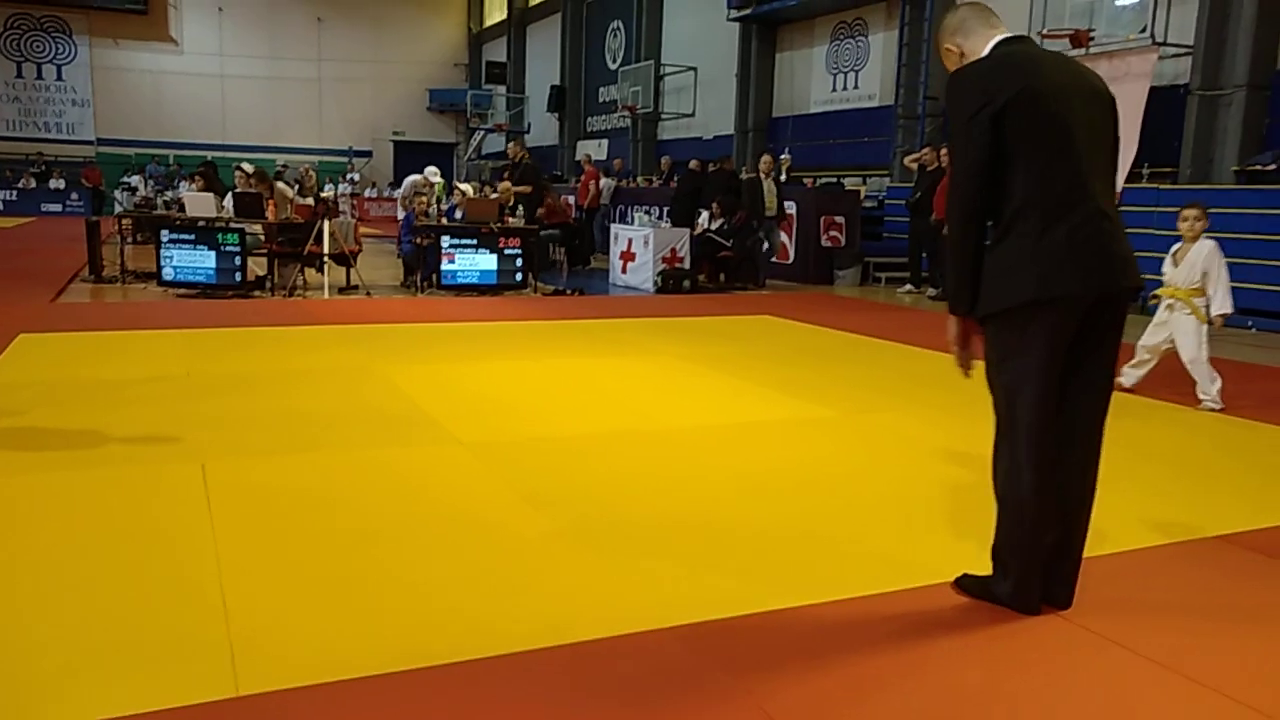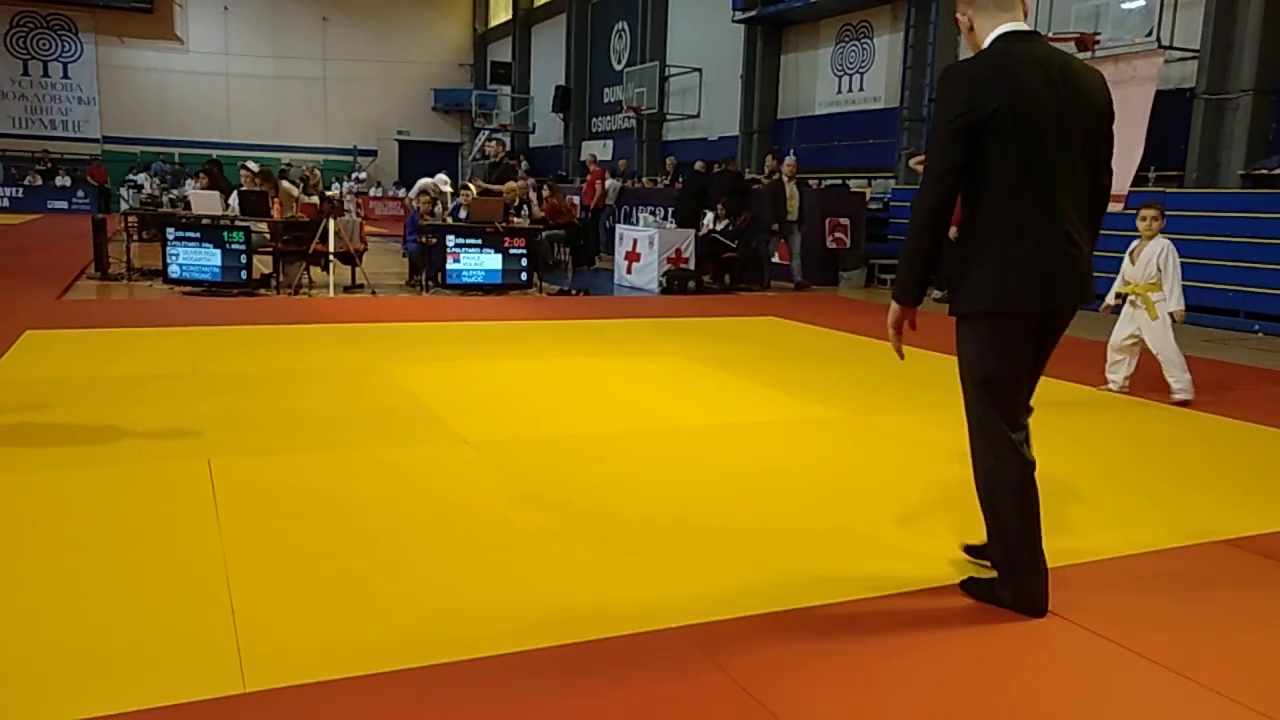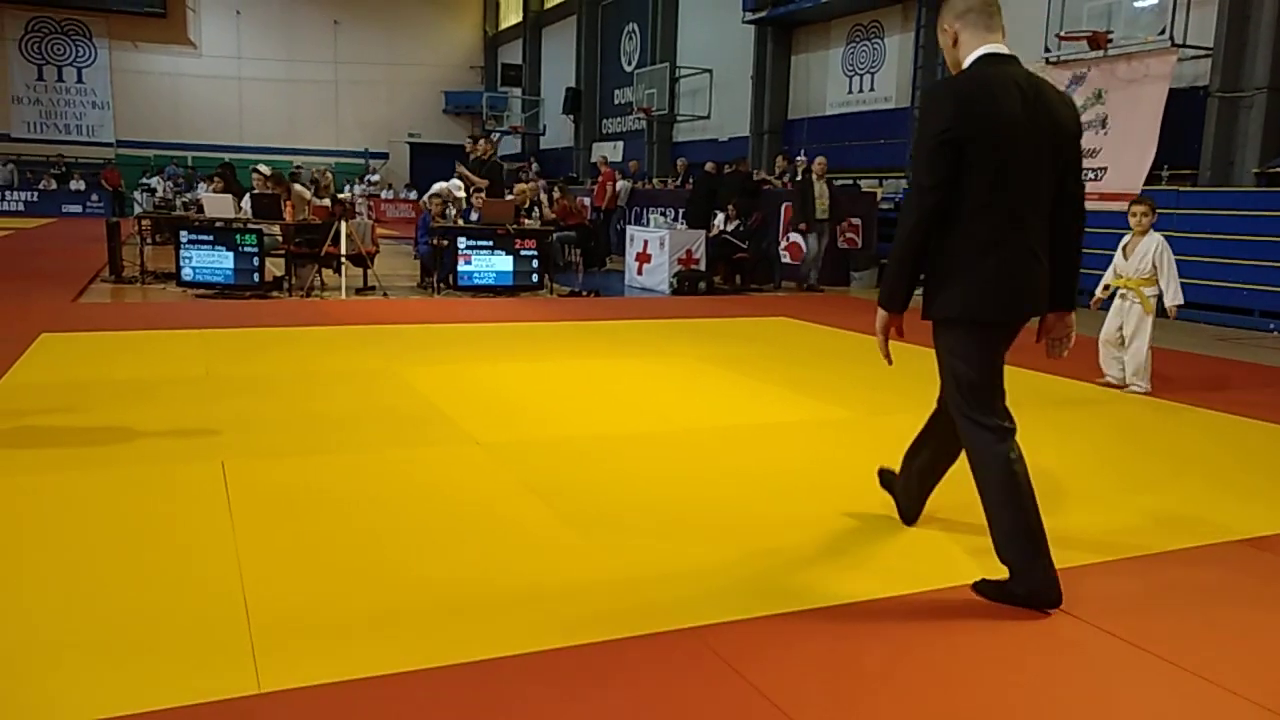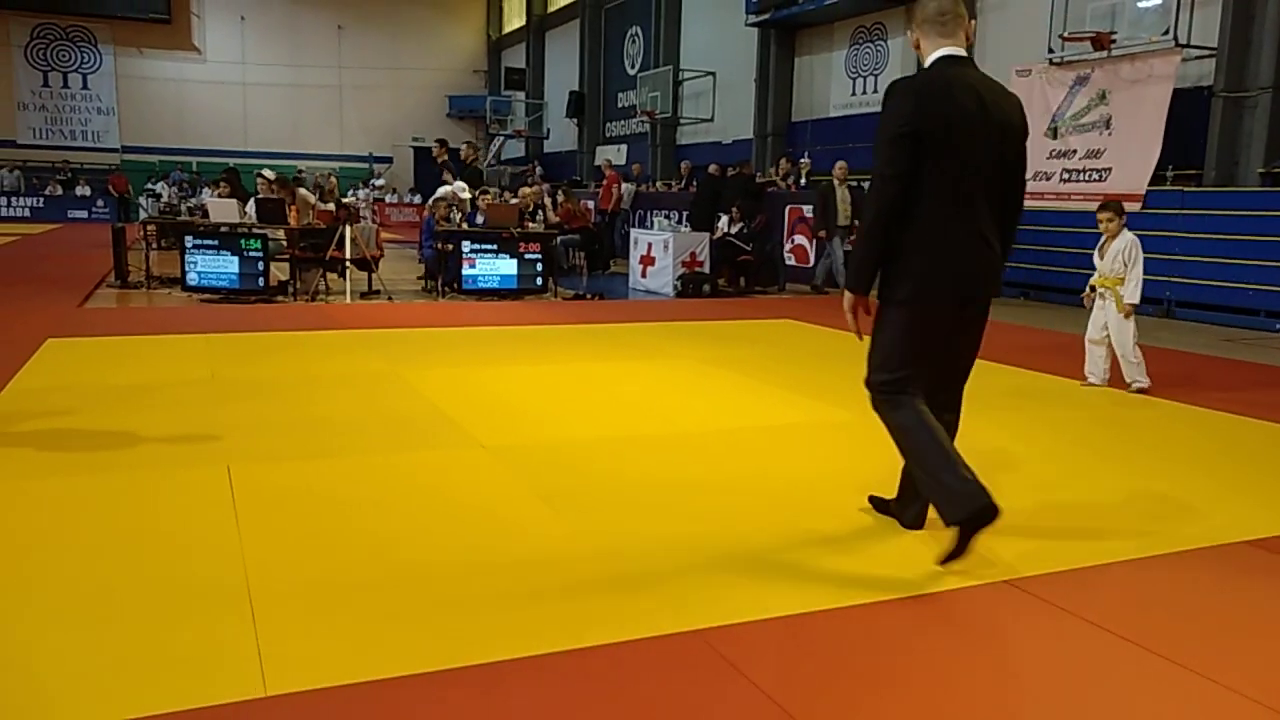
dt=0.3s
person 1, frame 1
left shoulder: (974, 81)
right shoulder: (1083, 77)
left elbow: (968, 201)
right elbow: (1098, 181)
left wrist: (961, 304)
left hip: (1032, 277)
right hip: (1107, 269)
left knee: (1023, 432)
right knee: (1078, 433)
left ankle: (1018, 580)
right ankle: (1056, 579)
person 1, frame 2
left shoulder: (969, 79)
right shoulder: (1087, 79)
left elbow: (937, 195)
right elbow: (1098, 189)
left wrist: (907, 291)
left hip: (997, 279)
right hip: (1065, 275)
left knee: (997, 426)
right knee: (1009, 412)
left ankle: (1021, 580)
right ankle: (1010, 542)
person 1, frame 3
left shoulder: (951, 97)
right shoulder: (1056, 103)
left elbow: (923, 209)
right elbow: (1069, 214)
left wrist: (892, 298)
right wrist: (1060, 302)
left hip: (967, 288)
right hip: (1024, 286)
left knee: (985, 422)
right knee: (965, 394)
left ankle: (1032, 573)
right ankle: (911, 489)
person 1, frame 4
left shoulder: (910, 95)
right shoulder: (1007, 104)
left elbow: (885, 198)
right elbow: (1011, 202)
left wrist: (858, 281)
left hip: (920, 274)
right hip: (976, 275)
left knee: (892, 387)
right knee: (941, 392)
left ankle: (964, 499)
right ankle: (912, 502)
person 2, frame 1
left shoulder: (1210, 249)
right shoulder: (1176, 249)
left elbow: (1218, 282)
left wrist: (1218, 311)
right wrist: (1162, 300)
left hip: (1192, 311)
right hip: (1169, 308)
left knee: (1194, 357)
right knee: (1148, 344)
left ankle: (1212, 399)
right ankle: (1128, 379)
person 2, frame 2
left shoulder: (1164, 246)
right shoulder: (1133, 246)
left elbow: (1172, 278)
right elbow: (1123, 276)
left wrist: (1176, 306)
right wrist: (1110, 299)
left hip: (1154, 305)
right hip: (1132, 304)
left knee: (1165, 348)
right knee: (1118, 343)
left ankle: (1182, 389)
right ankle: (1117, 382)
person 2, frame 3
left shoulder: (1158, 242)
right shoulder: (1125, 240)
left elbow: (1168, 274)
right elbow: (1114, 269)
left wrist: (1172, 301)
right wrist: (1101, 291)
left hip: (1143, 299)
right hip: (1121, 297)
left knee: (1136, 343)
right knee: (1108, 337)
left ankle: (1138, 384)
right ankle: (1113, 375)
person 2, frame 4
left shoulder: (1130, 241)
right shoulder: (1104, 240)
left elbow: (1135, 273)
left wrist: (1130, 300)
right wrist: (1090, 290)
left hip: (1120, 297)
right hip: (1102, 296)
left knee: (1124, 341)
right knee: (1094, 337)
left ankle: (1139, 380)
right ankle: (1096, 376)
